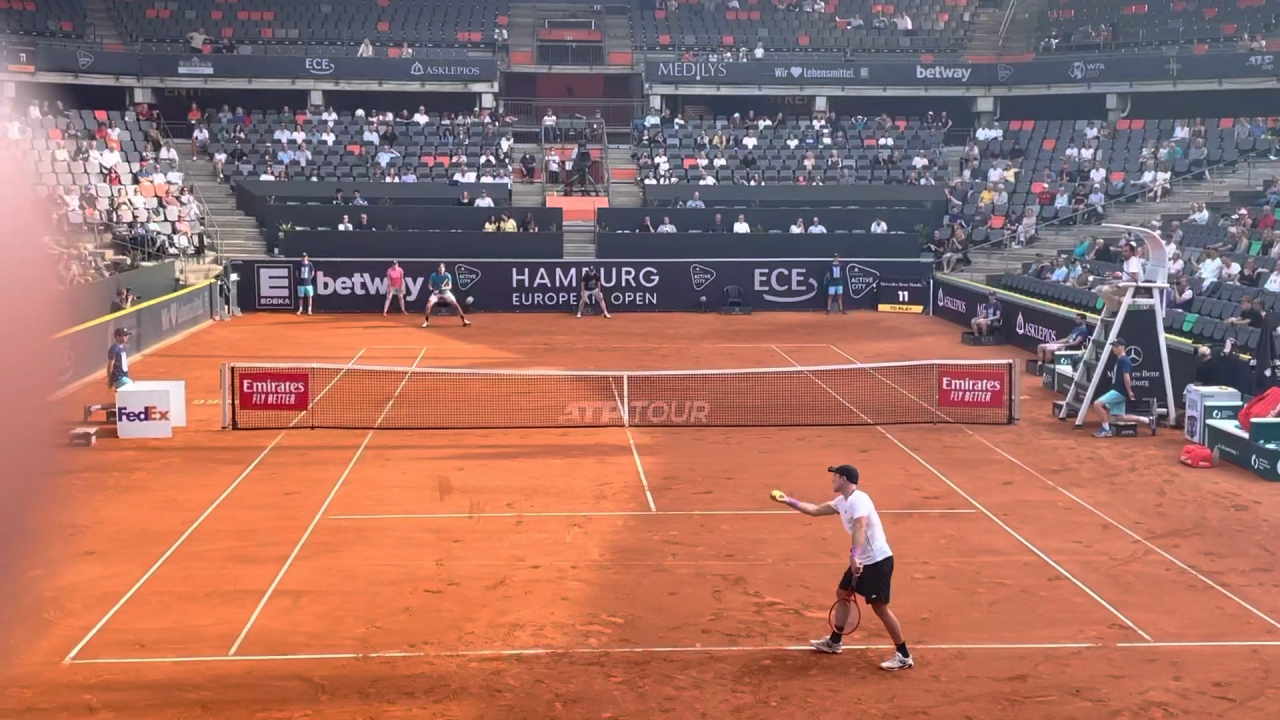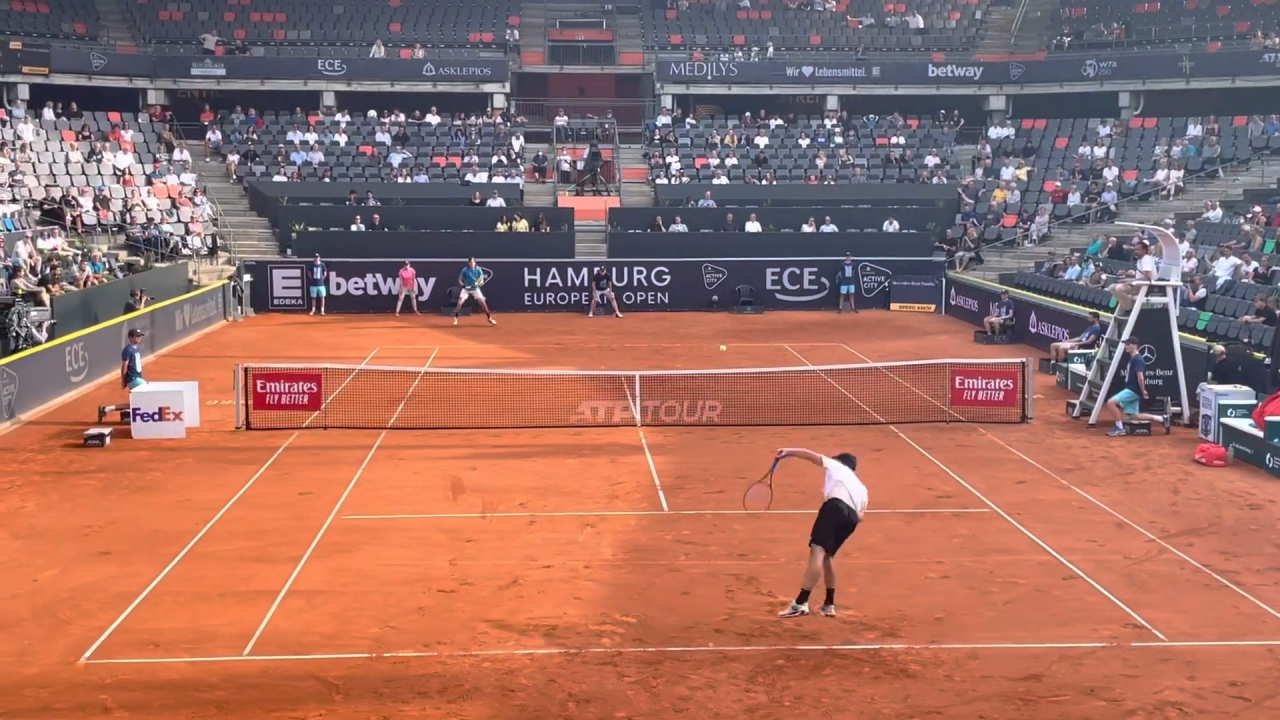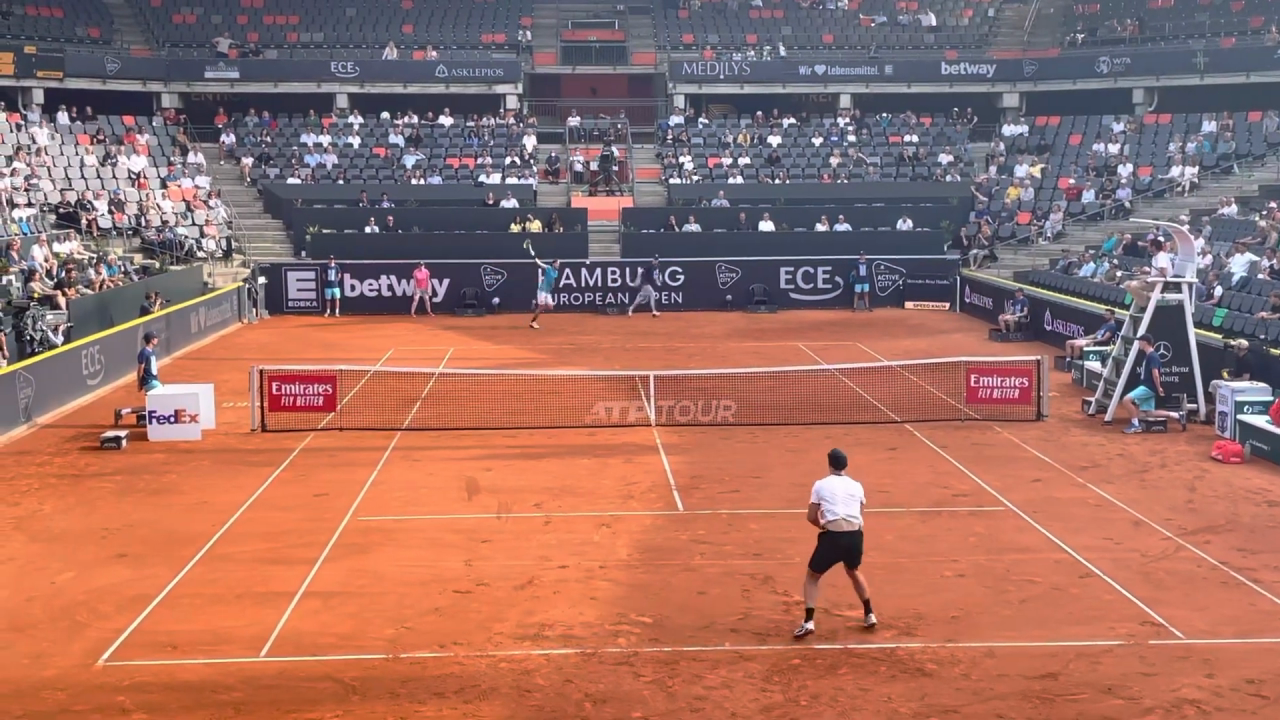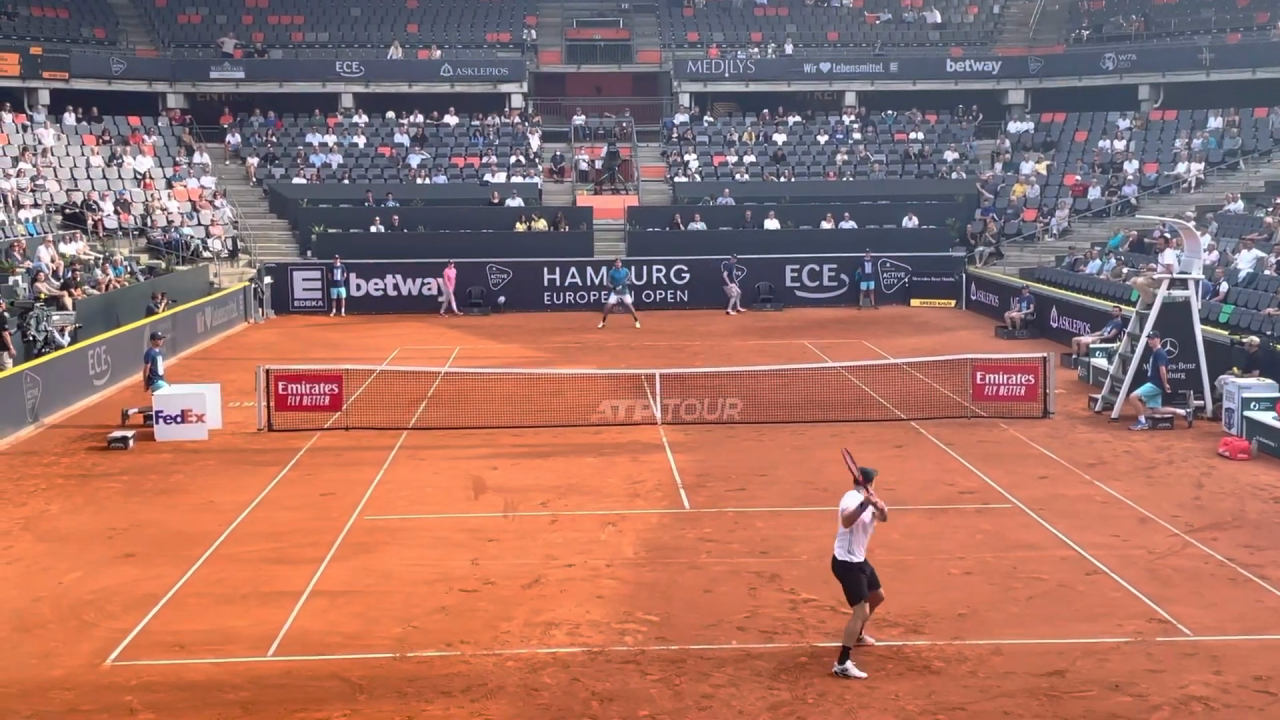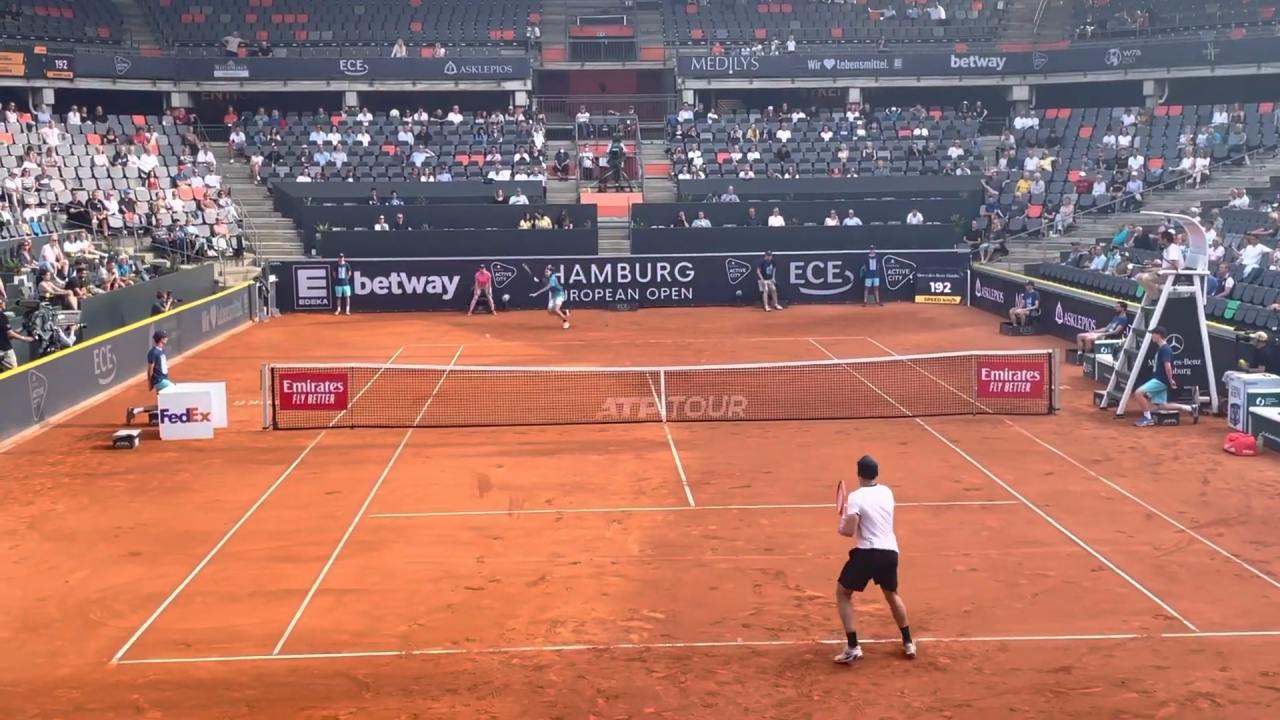
dt=1s
person 1, frame 1
left shoulder: (859, 499)
right shoulder: (842, 501)
left elbow: (860, 530)
right elbow: (816, 510)
left wrist: (854, 557)
right wrist: (789, 501)
left hip: (877, 560)
right hip: (861, 560)
left knee: (880, 608)
right knee: (842, 594)
left ankle: (903, 655)
right ankle: (834, 641)
person 1, frame 2
left shoulder: (835, 465)
right shoulder: (861, 487)
left elbow: (812, 455)
right elbow: (860, 516)
left wrist: (788, 452)
left hip: (835, 508)
right hip: (850, 517)
left knee: (817, 553)
right knee: (826, 554)
left ankle: (801, 603)
right ankle: (829, 604)
person 1, frame 3
left shoulder: (821, 485)
right shoulder: (857, 486)
left elbow: (811, 517)
left hip: (833, 536)
right hip: (855, 536)
left knee: (812, 577)
right knee: (854, 572)
left ankle: (808, 622)
right ankle: (869, 615)
person 1, frame 4
left shoulder: (865, 499)
right shoulder: (851, 498)
left elbow: (882, 516)
right elbow: (846, 522)
left wrist: (878, 506)
right wrist: (865, 503)
left hip: (858, 560)
right hip: (846, 563)
left knee: (877, 596)
right knee: (861, 612)
left ankle: (857, 635)
right ankle: (842, 664)
person 1, frame 5
left shoulder: (856, 497)
right shoulder: (887, 492)
left elbow: (849, 531)
left wrist: (842, 527)
left hip: (867, 553)
right hip: (890, 553)
left knee: (843, 594)
right knee: (891, 595)
left ankle: (852, 647)
right ankle: (908, 643)
